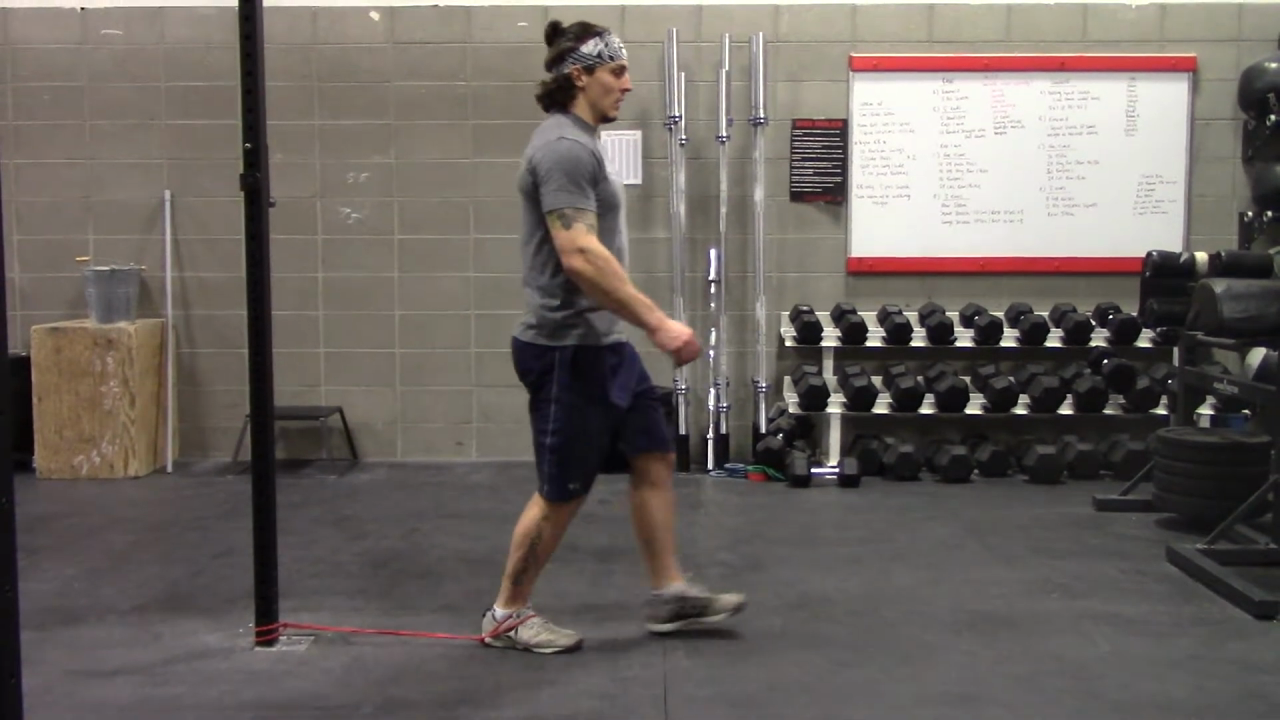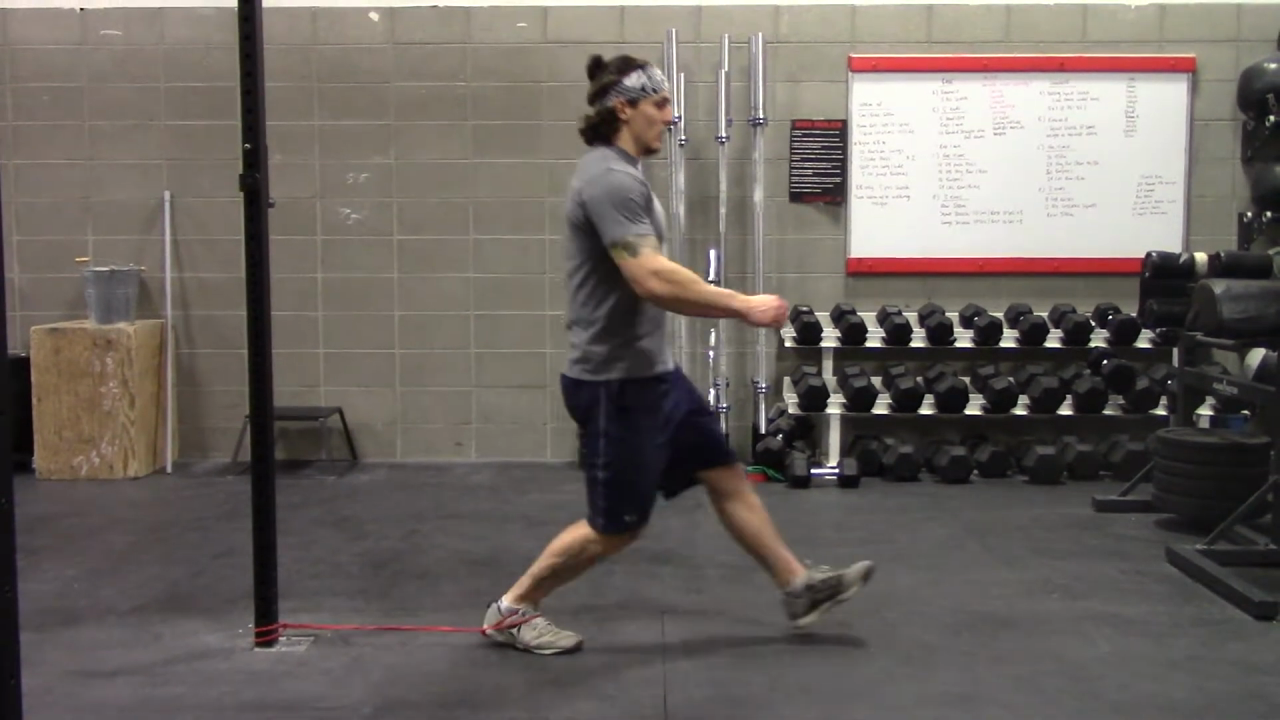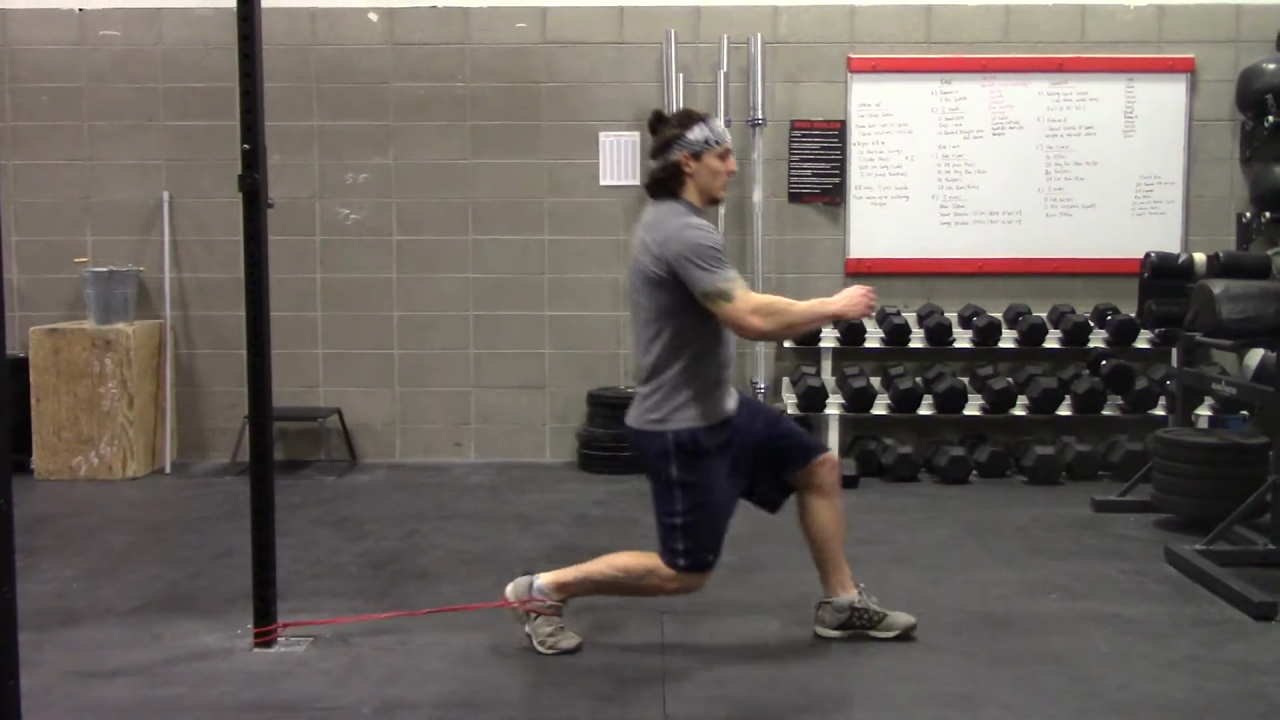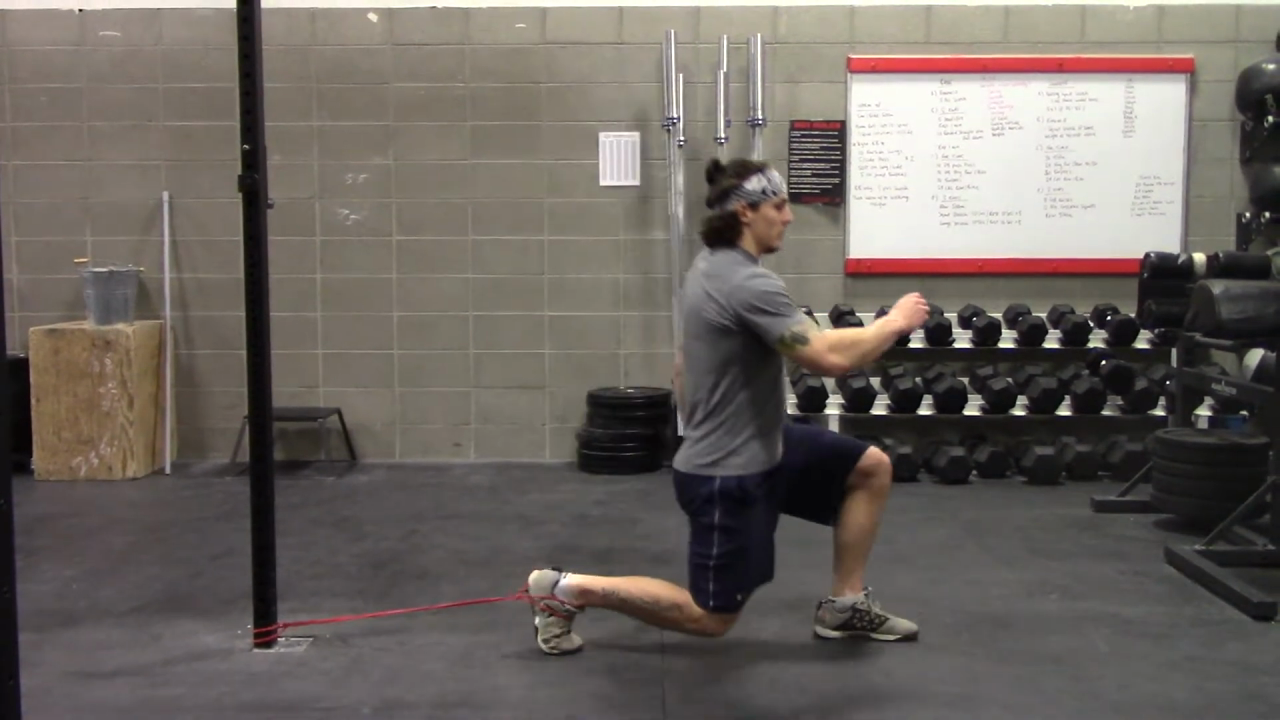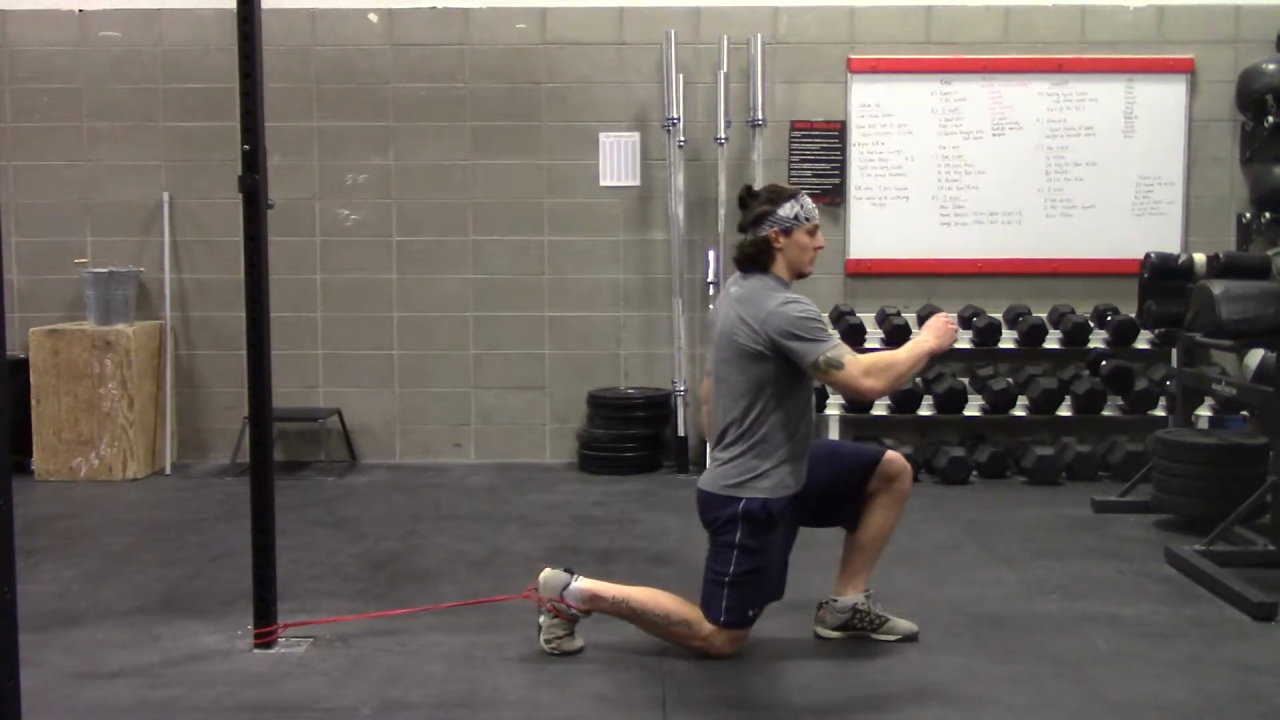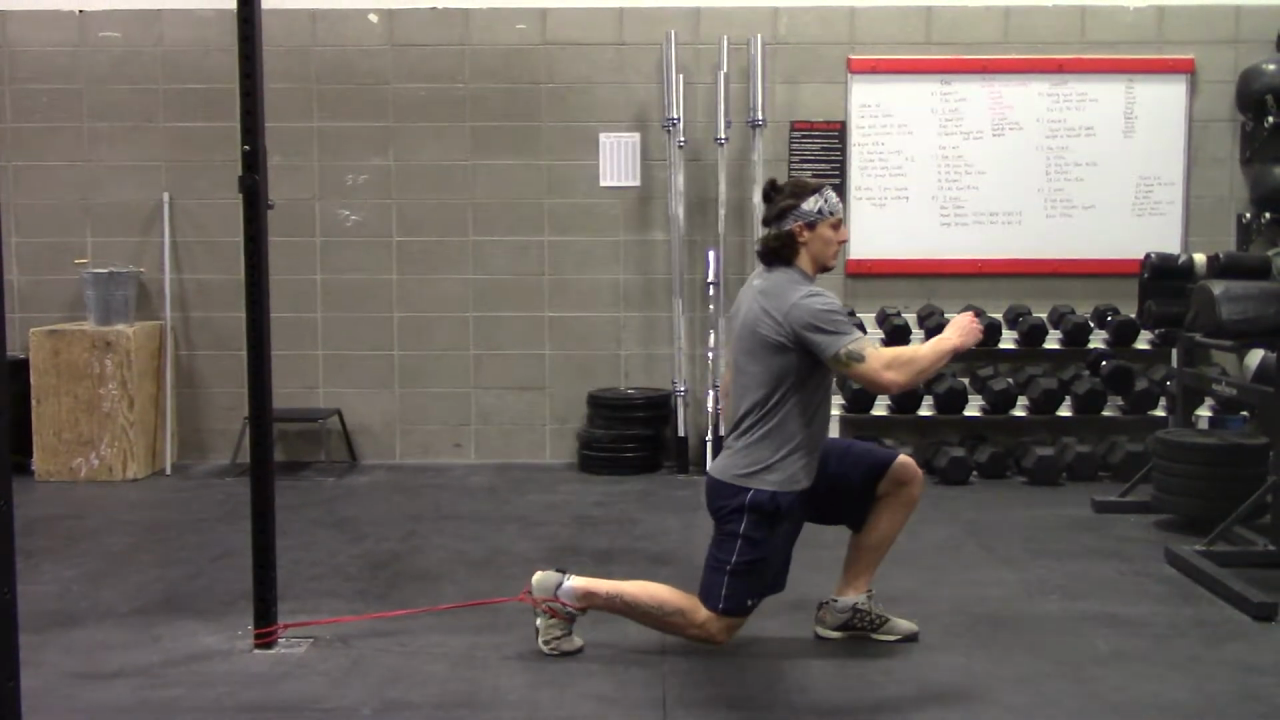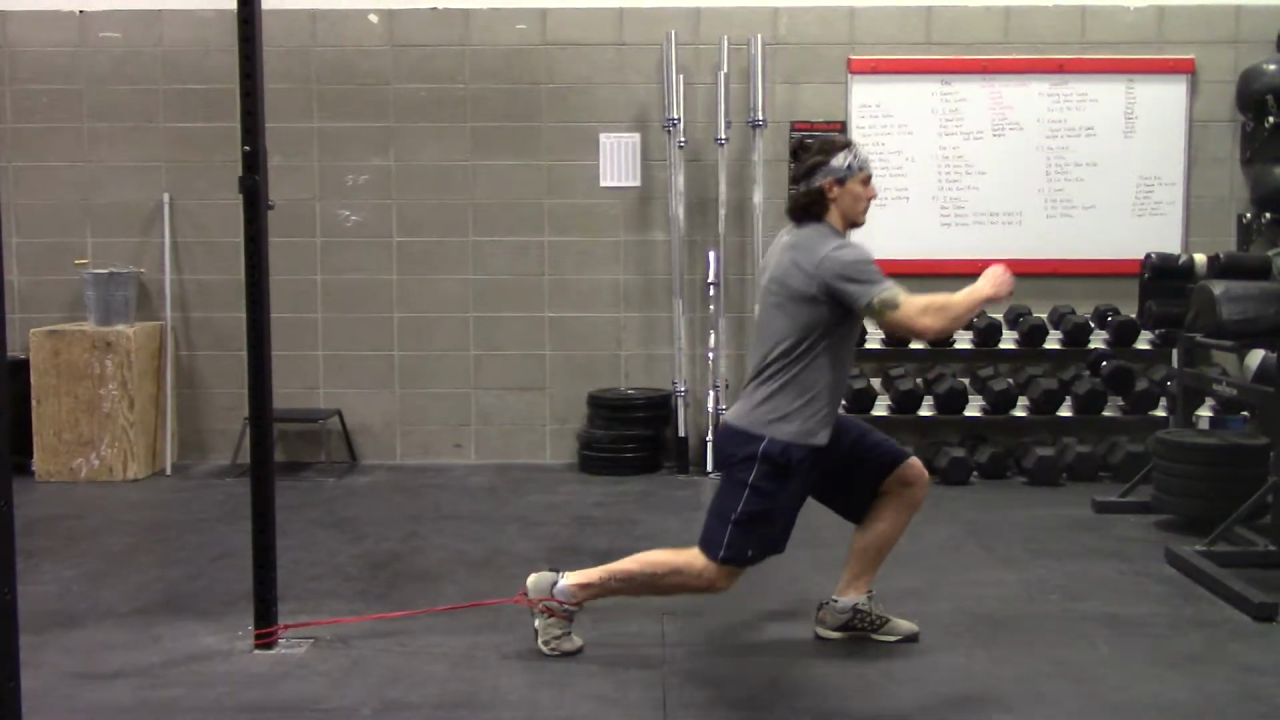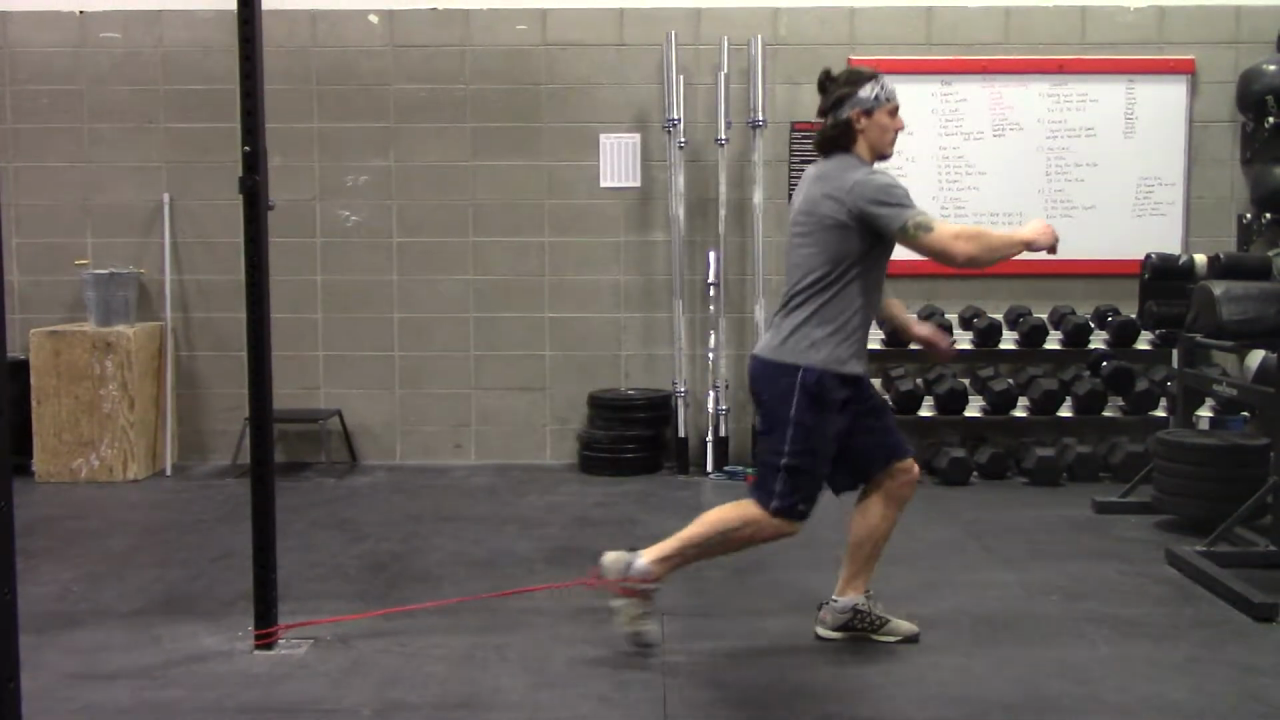
dt=0.2s
person 1, frame 1
left shoulder: (576, 143)
right shoulder: (563, 148)
right elbow: (580, 256)
left wrist: (645, 325)
right wrist: (659, 324)
left hip: (601, 345)
right hip: (568, 351)
left knee: (654, 462)
right knee: (562, 493)
left ankle: (670, 594)
right ankle: (508, 614)
person 1, frame 2
left shoulder: (615, 172)
right shoulder: (611, 181)
right elbow: (654, 280)
right wrist: (747, 306)
left hip: (651, 371)
right hip: (615, 384)
left knee: (725, 478)
right knee: (618, 525)
left ankle: (803, 587)
right ankle: (513, 610)
person 1, frame 3
left shoulder: (666, 219)
right shoulder: (685, 234)
right elbow: (754, 318)
right wrist: (836, 306)
left hip: (715, 408)
right hip: (682, 431)
left knee: (819, 469)
right knee: (687, 570)
left ankle: (842, 603)
right ankle: (541, 591)
person 1, frame 4
left shoulder: (710, 269)
right shoulder: (748, 284)
left elbow: (686, 367)
right elbow: (830, 357)
right wrist: (895, 322)
left hip: (756, 448)
right hip: (729, 475)
left knee: (871, 469)
right knee: (710, 618)
left ankle: (845, 603)
right ankle: (564, 590)
person 1, frame 5
left shoulder: (739, 293)
right shoulder: (782, 310)
left elbow: (710, 389)
right elbow: (865, 381)
left wrist: (727, 456)
right wrist: (925, 344)
left hip: (775, 471)
right hip: (752, 497)
left knee: (893, 472)
right knee: (719, 637)
left ankle: (846, 605)
right ankle: (574, 592)
person 1, frame 6
left shoulder: (764, 286)
right shoulder: (804, 303)
left elbow: (732, 380)
right elbow: (887, 376)
right wrist: (951, 340)
left hip: (790, 464)
right hip: (760, 487)
left knee: (904, 478)
right knee: (714, 624)
left ankle: (846, 606)
right ankle: (565, 592)
person 1, frame 7
left shoulder: (799, 243)
right shoulder: (833, 255)
right elbow: (920, 322)
left wrist: (821, 400)
right wrist: (982, 293)
left hip: (803, 426)
right hip: (770, 441)
left knee: (907, 480)
right knee: (714, 570)
left ankle: (848, 606)
right ankle: (561, 592)
person 1, frame 8
left shoulder: (828, 177)
right shoulder: (863, 185)
right elbow: (955, 249)
left wrist: (910, 325)
right wrist: (1026, 237)
left hip: (828, 368)
right hip: (802, 372)
left knee: (898, 474)
right knee: (778, 512)
left ankle: (847, 605)
right ankle: (641, 570)
